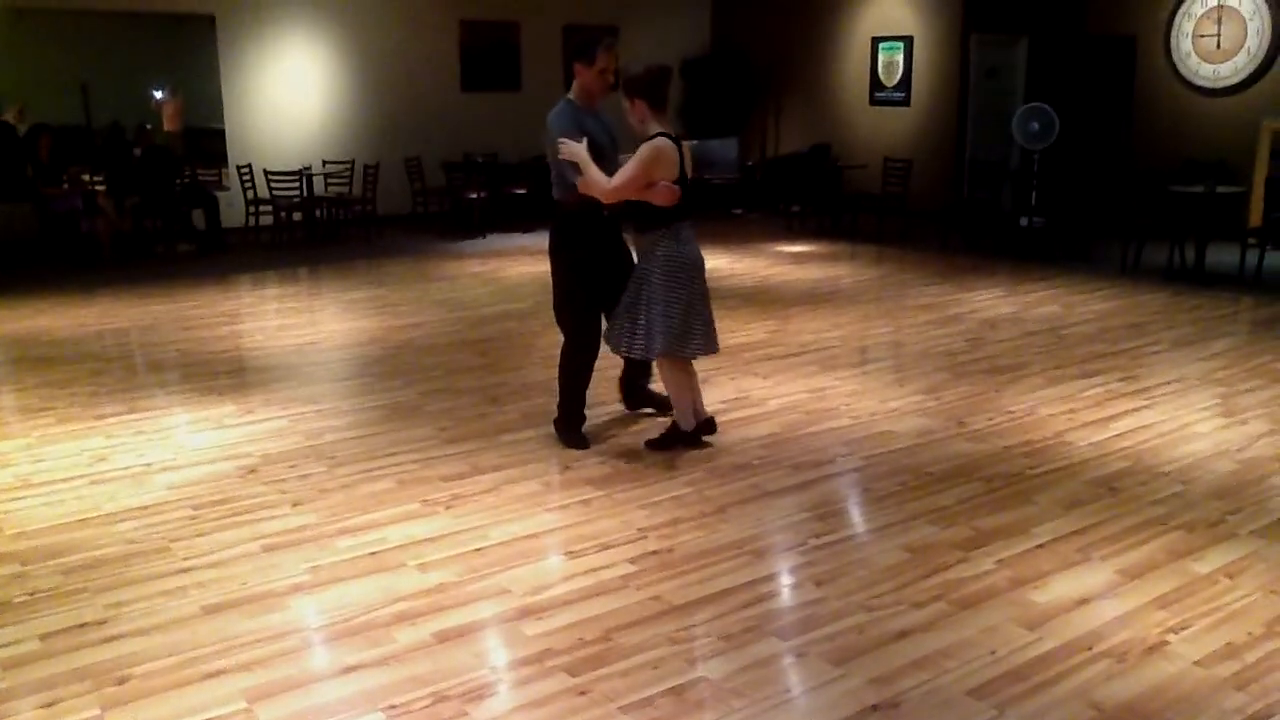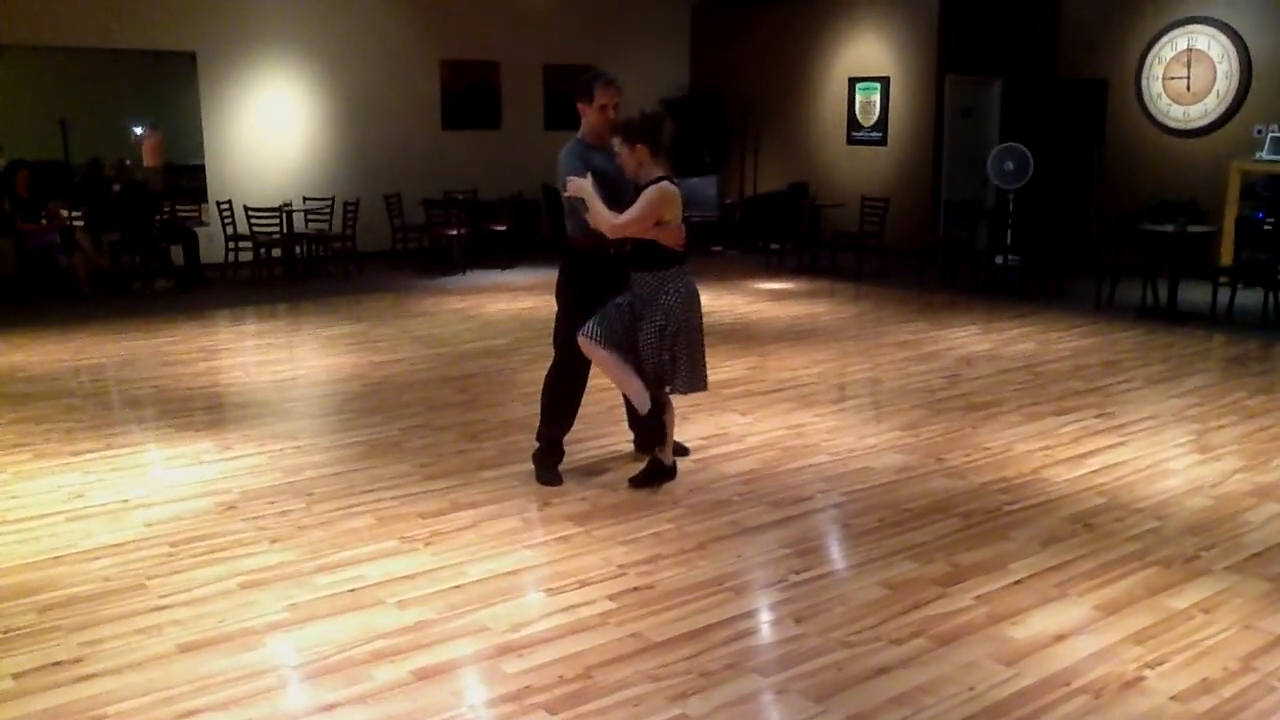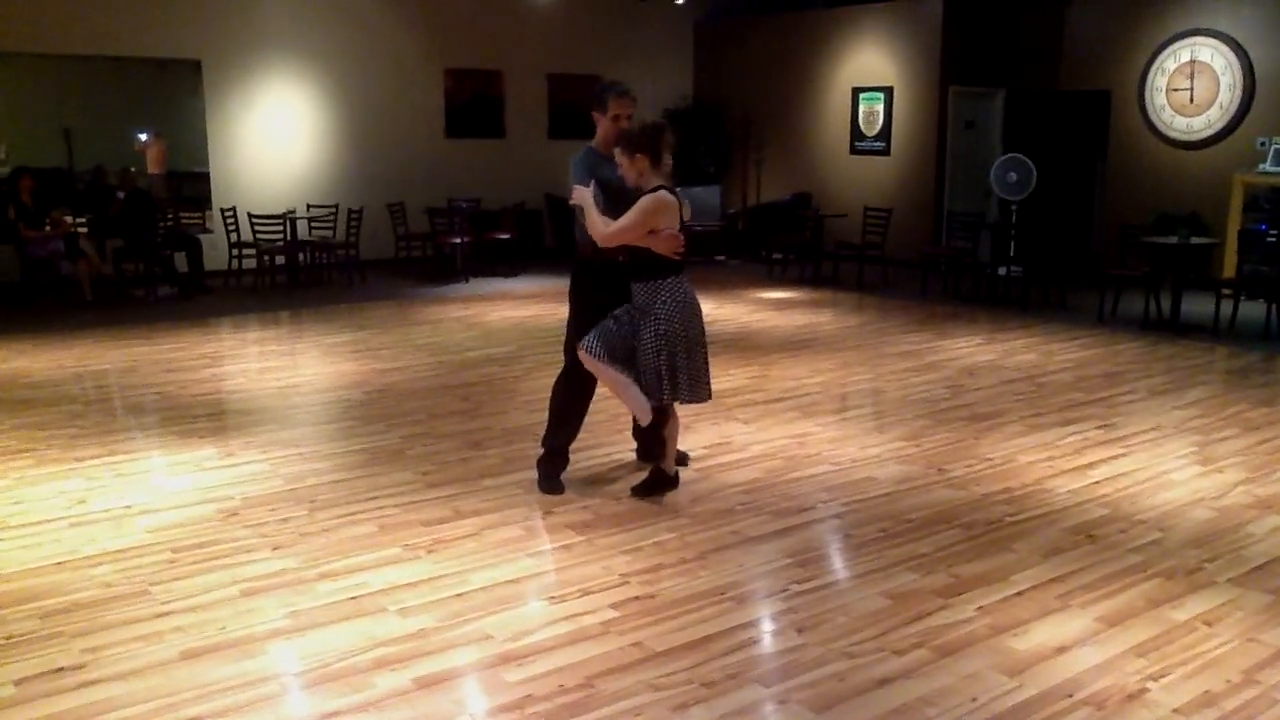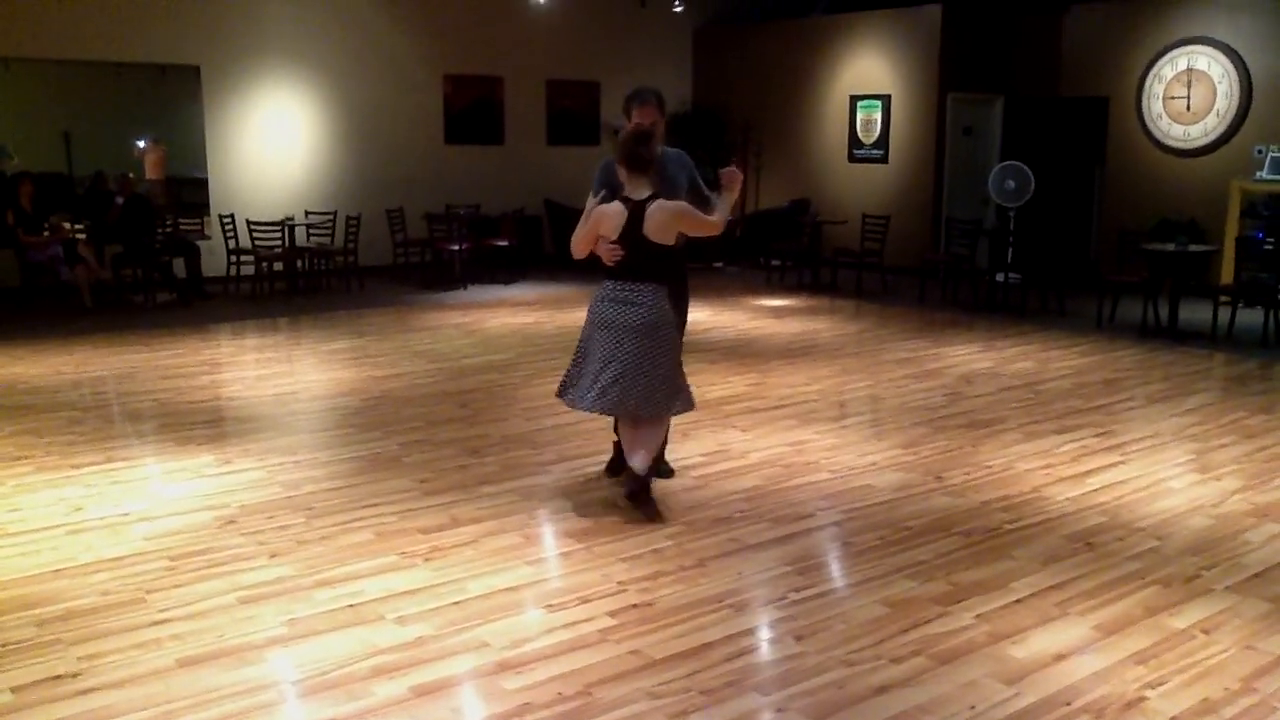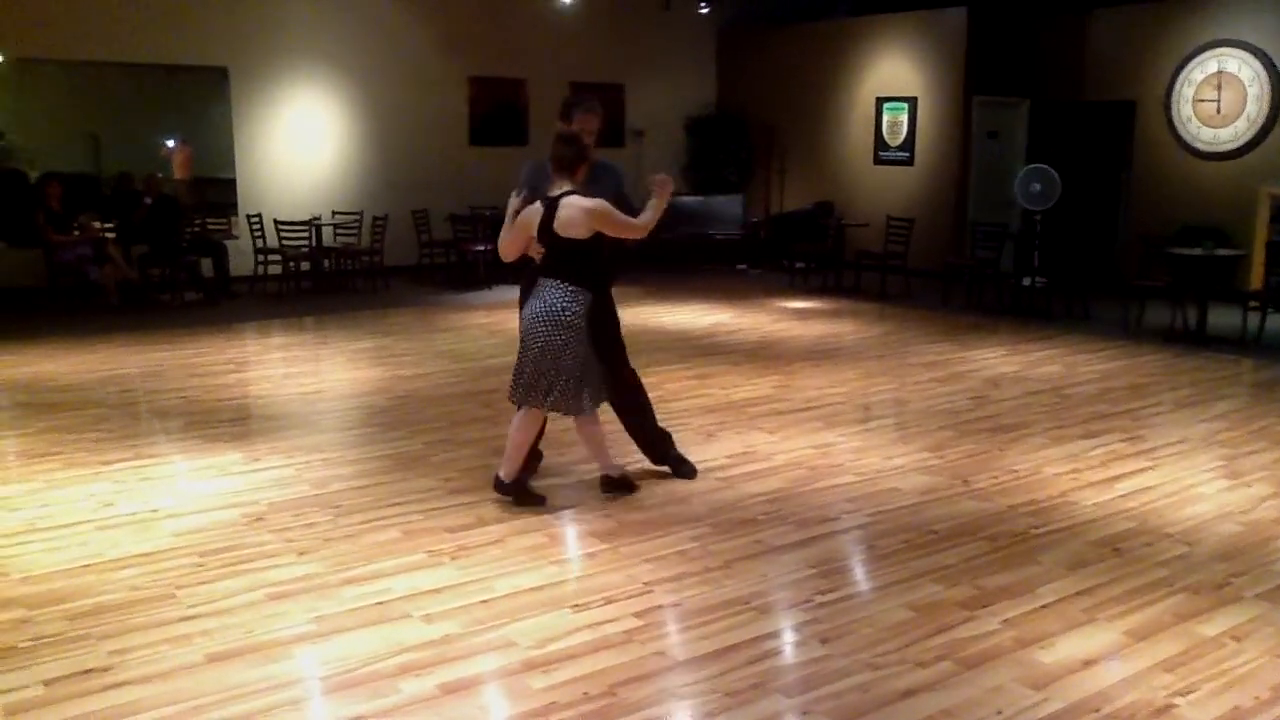
dt=1s
person 1, frame 1
left shoulder: (595, 114)
right shoulder: (564, 119)
right elbow: (585, 183)
right wrist: (648, 194)
left hip: (606, 225)
right hip: (575, 231)
right knee: (582, 330)
left ankle: (636, 389)
right ankle: (569, 419)
person 1, frame 2
left shoulder: (618, 151)
right shoulder: (573, 158)
right wrist: (656, 233)
left hip: (620, 264)
right hip: (585, 267)
right knee: (571, 362)
left ankle: (647, 435)
right ankle: (547, 452)
person 1, frame 3
right shoulder: (585, 165)
right wrist: (652, 241)
right hip: (597, 276)
right knee: (580, 369)
left ankle: (651, 443)
right ankle: (552, 460)
person 1, frame 4
left shoulder: (679, 162)
right shoulder: (611, 169)
left elbow: (706, 214)
right wrist: (601, 248)
left hip: (671, 274)
left ankle: (654, 451)
right ankle: (626, 449)
person 1, frame 5
left shoulder: (607, 173)
right shoulder: (536, 173)
left elbow: (632, 224)
right hip: (544, 282)
left knee: (616, 368)
left ankle: (661, 448)
right ankle: (528, 451)
person 2, frame 1
left shoulder: (654, 149)
right shoulder: (674, 146)
left elbow: (609, 191)
left wrist: (582, 157)
left hip: (664, 255)
right hip: (678, 250)
left knee: (666, 347)
right knee: (674, 345)
left ankle: (686, 426)
right ankle: (699, 417)
person 2, frame 2
left shoulder: (662, 192)
right shoulder: (649, 189)
left elbow: (614, 228)
right elbow: (623, 228)
left wrist: (587, 192)
left hip: (667, 294)
right hip: (645, 291)
left knee: (656, 387)
right knee: (590, 339)
left ankle: (664, 462)
right ankle: (648, 405)
person 2, frame 3
left shoulder: (655, 201)
right shoulder: (666, 197)
left elbow: (606, 236)
left wrist: (587, 201)
left hip: (665, 303)
right hip: (648, 301)
left knee: (661, 396)
right knee: (590, 350)
left ankle: (667, 472)
right ankle: (652, 416)
person 2, frame 4
left shoulder: (606, 213)
right shoulder: (672, 211)
left elbow: (578, 250)
right elbow: (715, 225)
right wrist: (730, 194)
left hip: (610, 309)
right hip: (652, 311)
left knee: (624, 403)
right knee: (656, 401)
left ankle: (639, 479)
right ankle: (639, 468)
person 2, frame 5
left shoulder: (531, 211)
right shoulder: (590, 208)
left elbow: (506, 252)
right elbow: (639, 228)
left wrist: (511, 212)
right wrist: (660, 197)
left hip: (541, 304)
right hip: (566, 310)
left knee: (580, 397)
right knee: (539, 401)
left ankle: (610, 472)
right ankle: (507, 477)
